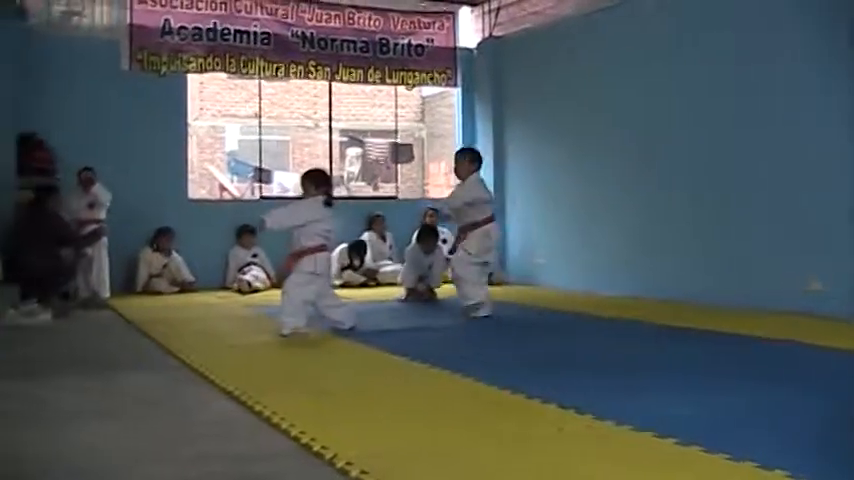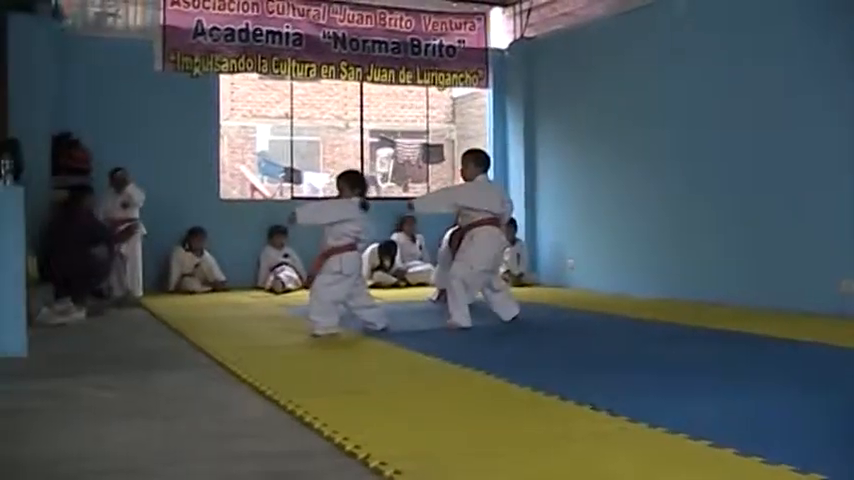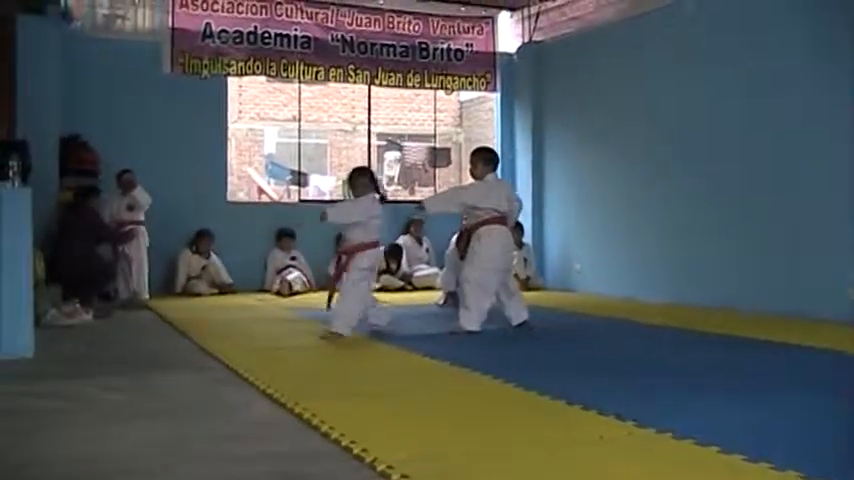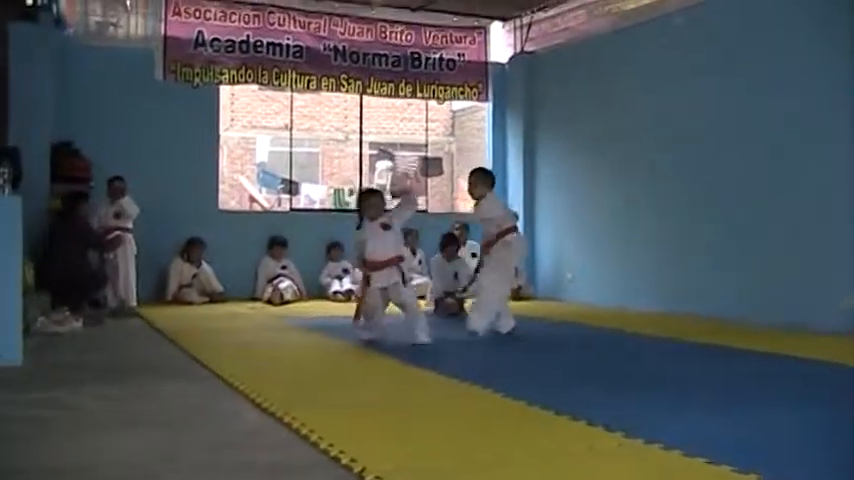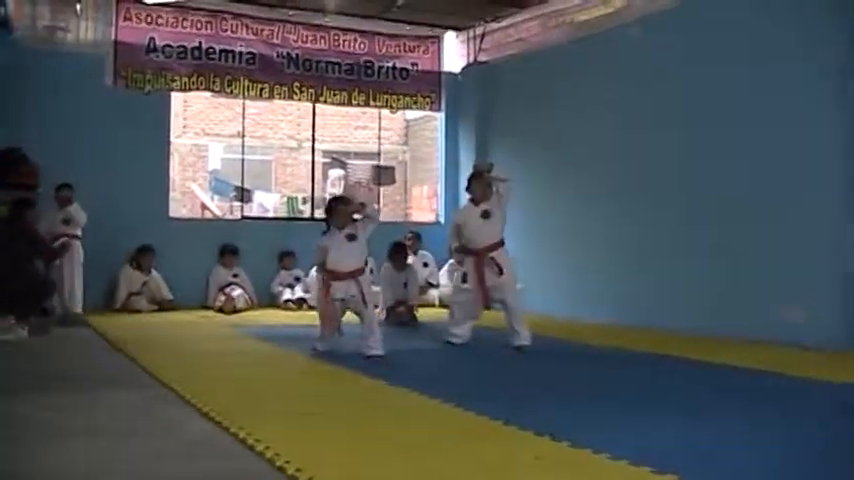
dt=0.5s
person 1, frame 1
left shoulder: (473, 183)
right shoulder: (468, 184)
left elbow: (460, 197)
left wrist: (447, 207)
left hip: (482, 234)
right hip: (471, 234)
left knee: (461, 264)
right knee: (474, 272)
left ankle: (476, 300)
right ankle: (480, 309)
person 1, frame 2
left shoulder: (468, 190)
right shoulder: (494, 189)
left elbow: (444, 197)
right elbow: (507, 208)
left wrist: (416, 204)
left hip: (480, 238)
right hip: (493, 237)
left knee: (457, 276)
right knee: (489, 278)
left ankle: (459, 320)
right ankle: (511, 312)
person 1, frame 3
left shoulder: (477, 188)
right shoulder: (504, 187)
left elbow: (453, 197)
right elbow: (515, 207)
left wrist: (426, 204)
left hip: (486, 237)
right hip: (501, 235)
left knee: (471, 278)
right knee: (503, 279)
left ankle: (470, 323)
right ankle: (520, 317)
person 1, frame 4
left shoulder: (489, 202)
right shoulder: (483, 205)
left hip: (505, 247)
right hip: (496, 249)
left knee: (488, 283)
right knee: (495, 288)
left ankle: (478, 325)
right ankle: (505, 325)
person 1, frame 5
left shoulder: (497, 203)
right shoulder: (462, 215)
left elbow: (503, 182)
right elbow: (455, 238)
left wrist: (488, 171)
right wrist: (458, 249)
left hip: (497, 260)
right hip: (474, 263)
left knee: (510, 300)
right knee: (461, 300)
left ankle: (520, 339)
right ankle: (457, 336)
person 2, frame 1
left shoulder: (314, 206)
right shoulder: (319, 207)
left elbow: (288, 214)
left wrist: (267, 221)
left hip: (312, 260)
right hip: (315, 258)
left knee: (294, 290)
right knee: (323, 294)
left ankle: (292, 326)
right ankle: (345, 320)
person 2, frame 2
left shoulder: (346, 207)
right shoulder: (356, 208)
left elbow: (320, 210)
left wrist: (297, 215)
left hip: (340, 259)
right hip: (349, 258)
left knee: (323, 290)
right knee: (356, 294)
left ankle: (325, 326)
right ankle: (377, 321)
person 2, frame 3
left shoulder: (371, 203)
right shoulder: (358, 203)
left elbow: (345, 211)
left wrist: (328, 214)
left hip: (364, 256)
right hip: (354, 255)
left knee: (352, 292)
right knee: (361, 293)
left ankle: (340, 328)
right ankle: (379, 321)
person 2, frame 4
left shoulder: (393, 218)
right shoulder: (364, 229)
left elbow: (411, 205)
right elbow: (360, 253)
left wrist: (406, 195)
right wrist: (362, 265)
left hip: (395, 273)
right hip: (374, 275)
left knee: (410, 304)
right knee: (372, 309)
left ankle: (422, 337)
right ankle: (369, 333)
person 2, frame 5
left shoulder: (360, 229)
right shoulder: (327, 239)
left elbow: (373, 218)
right elbow: (320, 262)
left wrist: (360, 208)
right wrist: (323, 275)
left hip: (357, 283)
right hip: (334, 284)
left knee: (368, 315)
right knee: (329, 317)
left ankle: (373, 349)
right ankle: (323, 344)
person 3, frame 1
left shoulder: (26, 215)
right shoulder: (51, 218)
right elbow: (77, 242)
right wrist: (96, 234)
left hip: (17, 269)
right hip: (38, 269)
right knee: (68, 269)
left ankle: (30, 301)
right ankle: (45, 306)
person 3, frame 2
left shoulder: (61, 214)
right shoulder: (84, 216)
right elbow: (110, 239)
right wrist: (128, 231)
left hip: (52, 270)
right hip: (74, 269)
right knee: (102, 266)
left ankle: (63, 299)
right ankle: (78, 304)
person 3, frame 3
left shoulder: (68, 213)
right shoulder: (89, 215)
right elbow: (114, 238)
right wrist: (129, 234)
right hip: (79, 269)
right knee: (109, 268)
left ankle: (71, 300)
right ankle: (85, 305)
person 3, frame 4
left shoulder: (58, 221)
right shoulder: (80, 222)
right elbow: (102, 246)
right wrist: (117, 240)
right hip: (69, 275)
right knee: (100, 277)
left ankle: (61, 307)
right ankle: (74, 312)
person 3, frame 5
right shoulder: (26, 229)
right elbow: (49, 255)
right wrist: (63, 248)
right hip: (15, 283)
right knee: (47, 286)
right ankle: (20, 321)
person 4, frame 1
left shoulder: (99, 194)
right shoulder: (74, 197)
left elbow: (106, 200)
right elbow: (70, 215)
left wrist: (94, 185)
right wrist: (77, 223)
right hip: (80, 234)
left knee: (99, 265)
right knee: (82, 265)
left ankle: (101, 294)
right ankle: (84, 294)
person 4, frame 2
left shoulder: (132, 194)
right shoulder: (108, 198)
left elbow: (140, 199)
right elbow: (103, 216)
left wrist: (128, 185)
right wrist: (110, 224)
left hip: (132, 232)
right hip: (115, 234)
left knee: (133, 263)
right knee: (116, 265)
left ankle: (134, 293)
right ankle: (118, 293)
person 4, frame 3
left shoulder: (138, 196)
right shoulder: (114, 200)
left elbow: (147, 203)
right elbow: (108, 218)
left wrist: (135, 188)
right wrist: (116, 226)
left hip: (136, 234)
left knee: (138, 265)
right knee: (122, 266)
left ankle: (141, 295)
right ankle: (124, 295)
person 4, frame 4
left shoulder: (127, 204)
right shoulder: (103, 208)
left elbow: (134, 213)
right elbow: (98, 226)
left wrist: (123, 197)
right wrist: (105, 232)
left hip: (124, 241)
left knee: (126, 272)
right knee: (110, 274)
left ankle: (129, 302)
right ankle: (113, 303)
person 4, frame 5
left shoulder: (75, 211)
right shoulder: (51, 215)
left elbow: (82, 221)
right elbow: (46, 233)
left wrist: (71, 205)
right wrist: (53, 238)
left hip: (72, 248)
left knee: (73, 280)
right knee: (57, 281)
left ankle: (74, 310)
right ankle: (60, 311)
